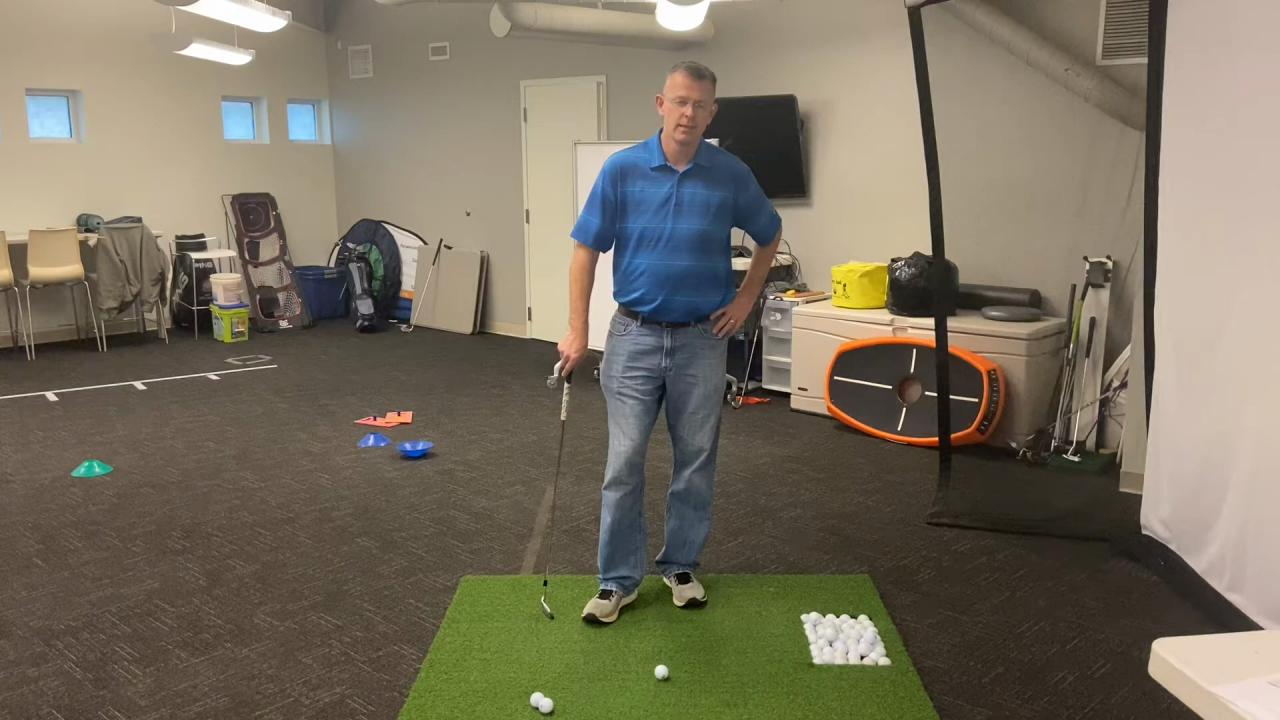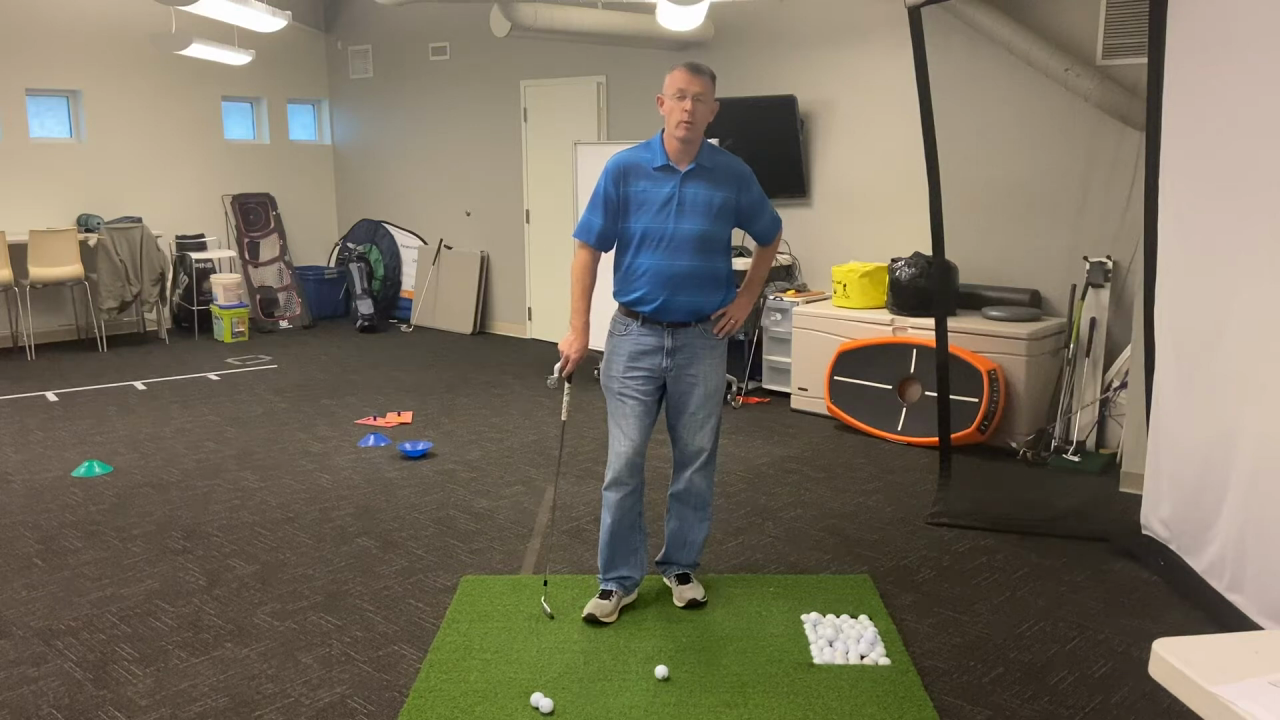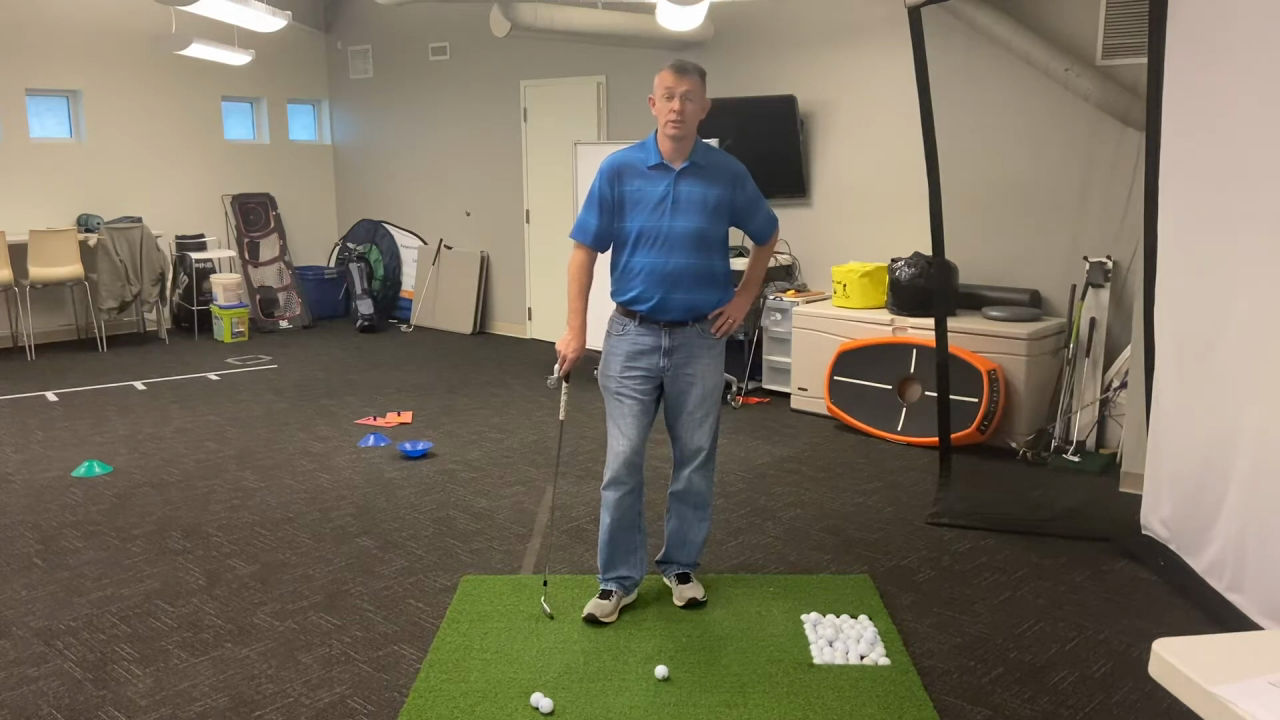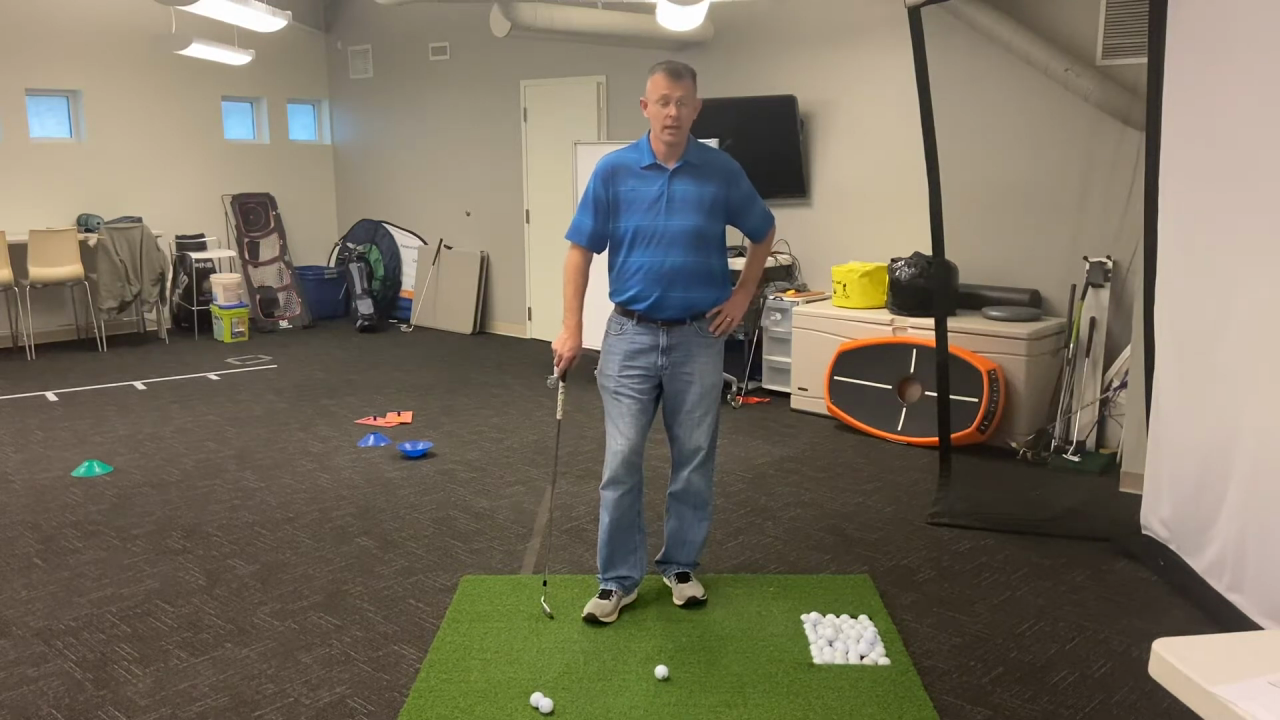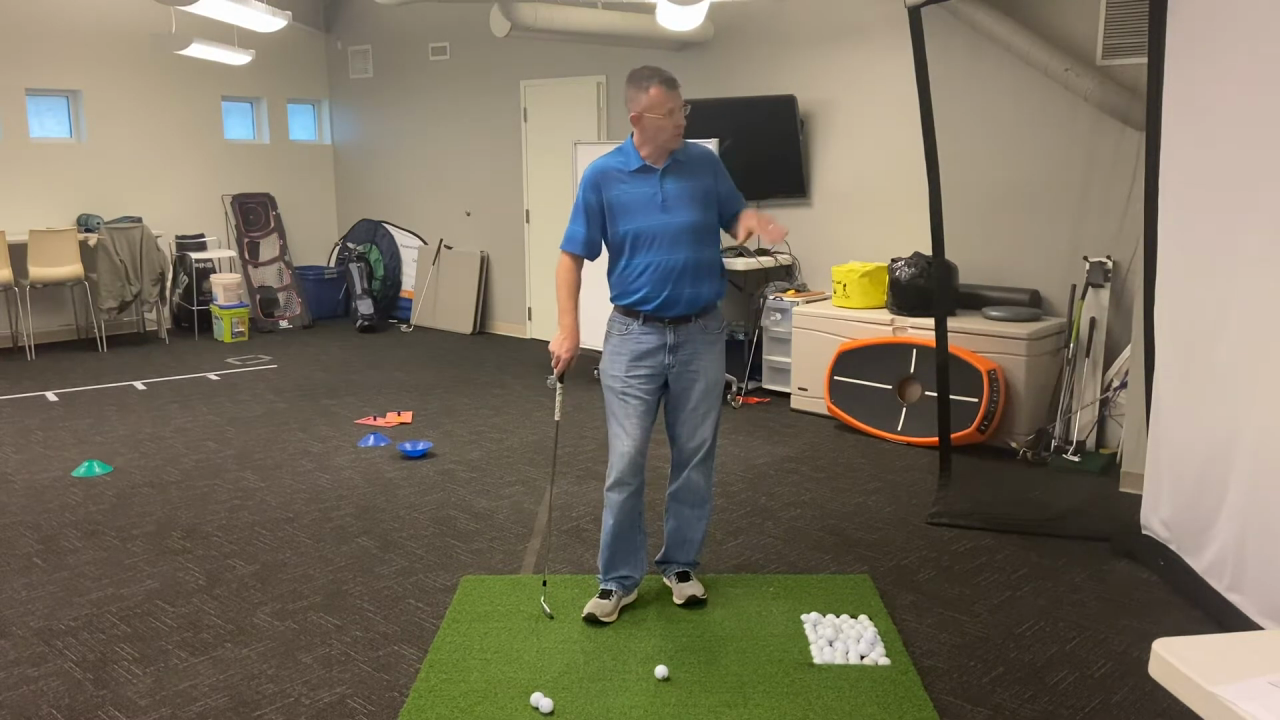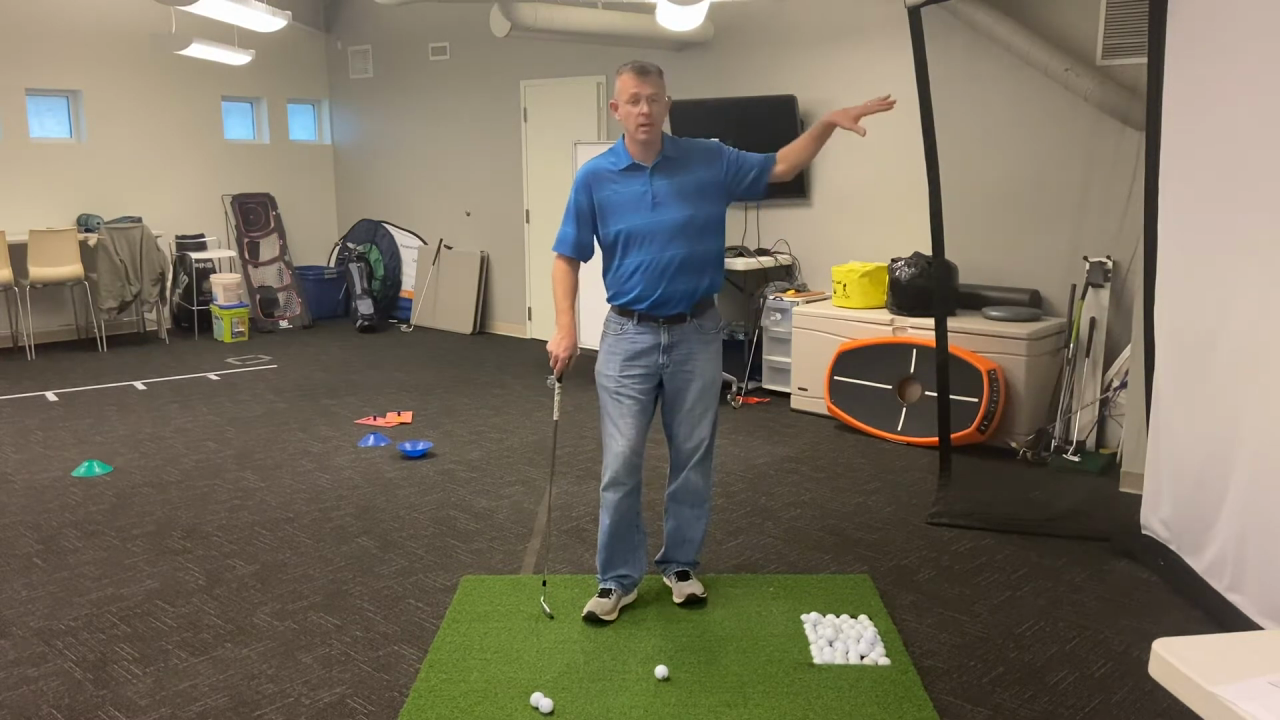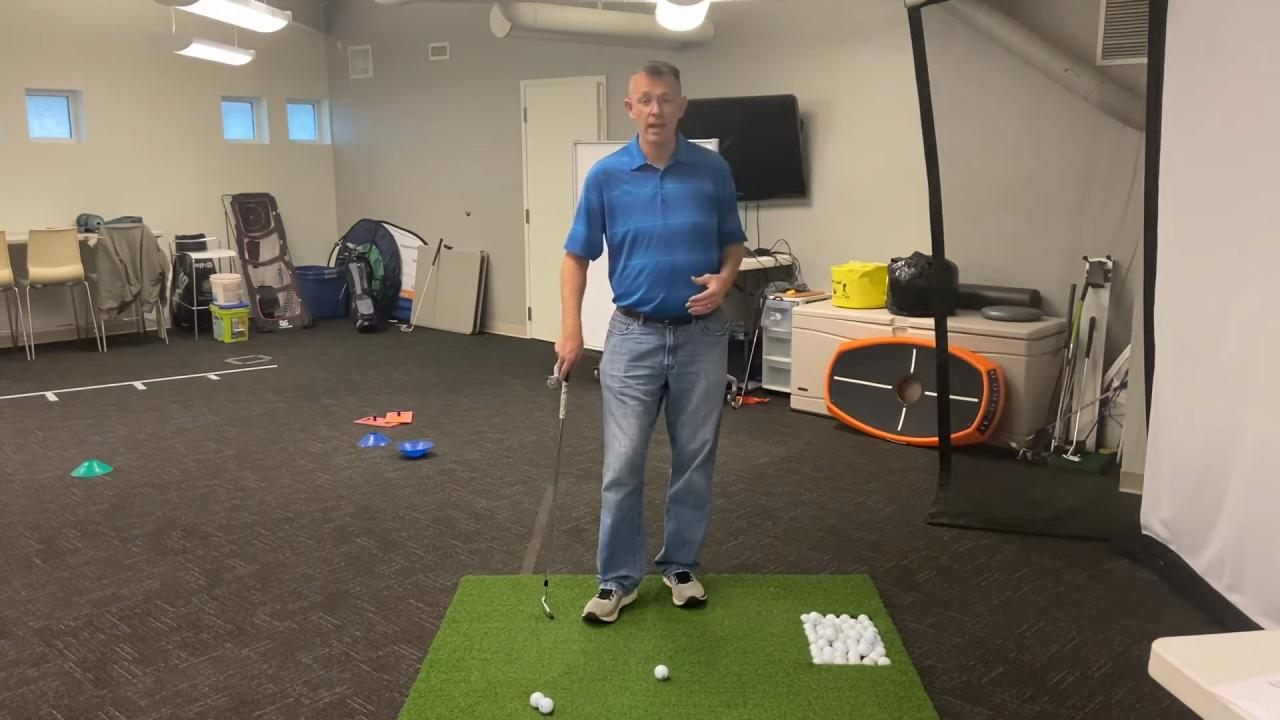
dt=0.7s
person 1, frame 1
left shoulder: (731, 174)
right shoulder: (621, 168)
left elbow: (769, 236)
right elbow: (587, 249)
left wrist: (746, 298)
right wrist: (577, 329)
left hip: (701, 339)
right hip: (635, 335)
left knee: (695, 460)
right knee: (624, 461)
left ankle: (680, 565)
right ankle: (618, 579)
person 1, frame 2
left shoulder: (733, 175)
right shoulder: (624, 168)
left elbow: (769, 237)
right elbow: (588, 249)
left wrist: (747, 299)
right wrist: (578, 329)
left hip: (702, 339)
right hip: (635, 335)
left knee: (695, 461)
right knee: (625, 462)
left ankle: (680, 566)
right ankle: (618, 579)
person 1, frame 3
left shoulder: (727, 173)
right shoulder: (618, 169)
left elbow: (766, 235)
right elbow: (585, 250)
left wrist: (744, 298)
right wrist: (575, 329)
left hip: (699, 338)
right hip: (632, 336)
left knee: (694, 461)
right knee: (623, 462)
left ankle: (680, 565)
right ankle: (618, 578)
person 1, frame 4
left shoulder: (722, 171)
right shoulder: (613, 170)
left elbow: (764, 232)
right elbow: (581, 250)
left wrist: (743, 295)
right wrist: (571, 328)
left hip: (698, 337)
right hip: (631, 335)
left knee: (694, 460)
right knee: (622, 461)
left ankle: (680, 565)
right ankle: (618, 578)
person 1, frame 5
left shoulder: (706, 165)
right shoulder: (602, 176)
left elbow: (735, 217)
right elbow: (572, 256)
left wrist: (752, 218)
right wrist: (567, 329)
left hip: (701, 333)
right hip: (634, 334)
left knee: (695, 458)
right knee: (626, 461)
left ankle: (680, 563)
right ankle: (618, 578)
person 1, frame 6
left shoulder: (709, 161)
right shoulder: (594, 177)
left elbow: (780, 167)
right elbow: (567, 256)
left wrist: (828, 122)
right wrist: (565, 328)
left hip: (696, 332)
right hip: (629, 334)
left knee: (692, 457)
right knee: (621, 462)
left ankle: (680, 563)
right ankle: (617, 578)
person 1, frame 7
left shoulder: (713, 169)
right shoulder: (606, 175)
left elbow: (733, 242)
right elbow: (577, 256)
left wrist: (724, 280)
right wrist: (571, 329)
left hip: (702, 335)
right hip: (634, 335)
left knee: (695, 460)
right knee: (623, 464)
left ankle: (680, 564)
right ankle: (618, 578)
